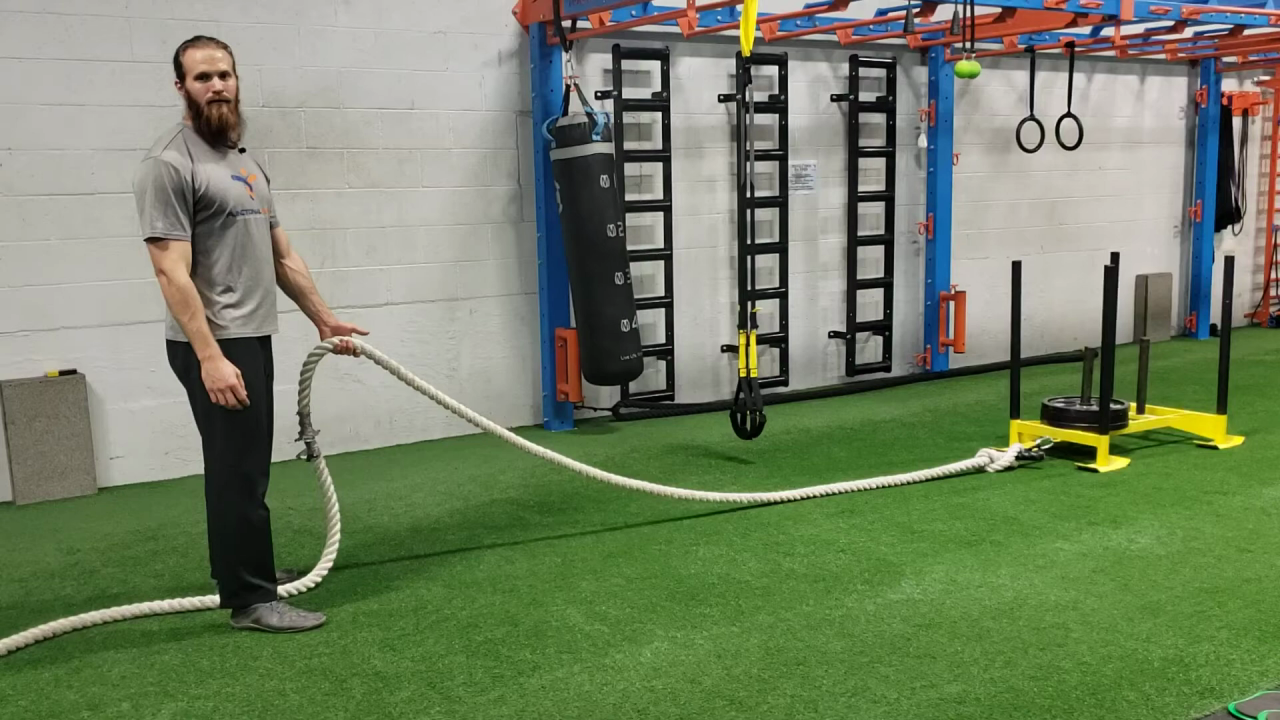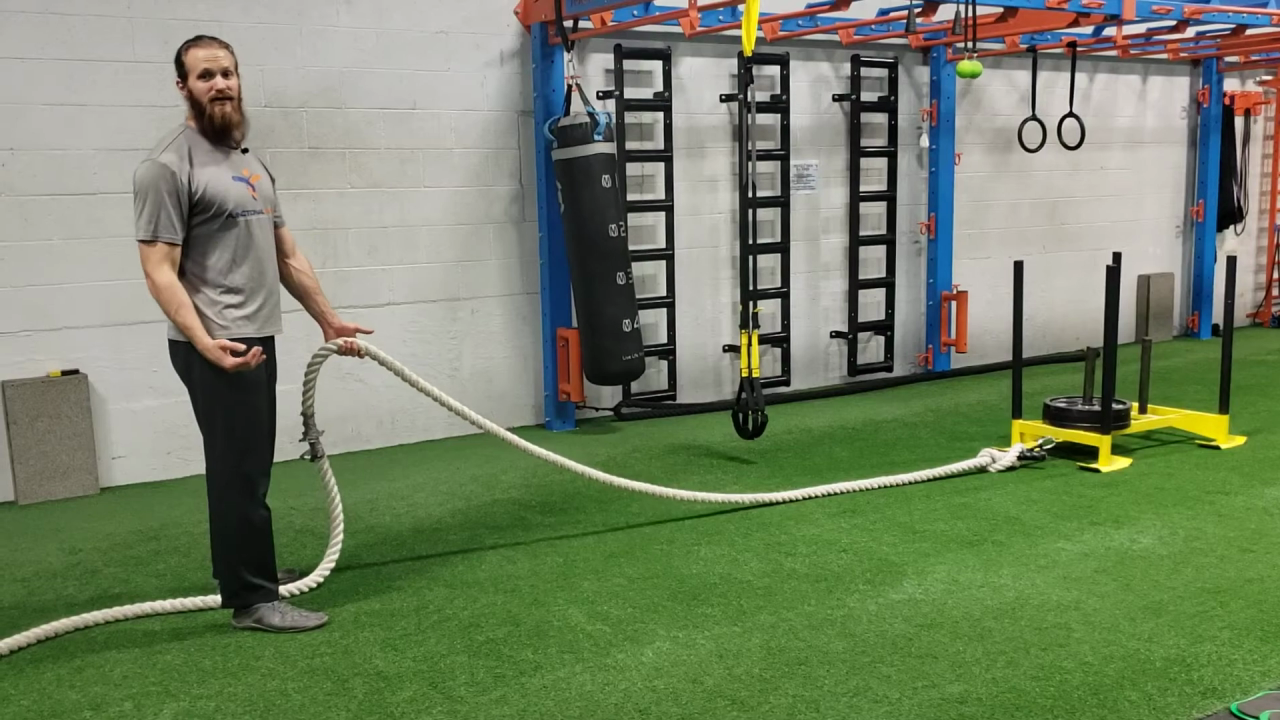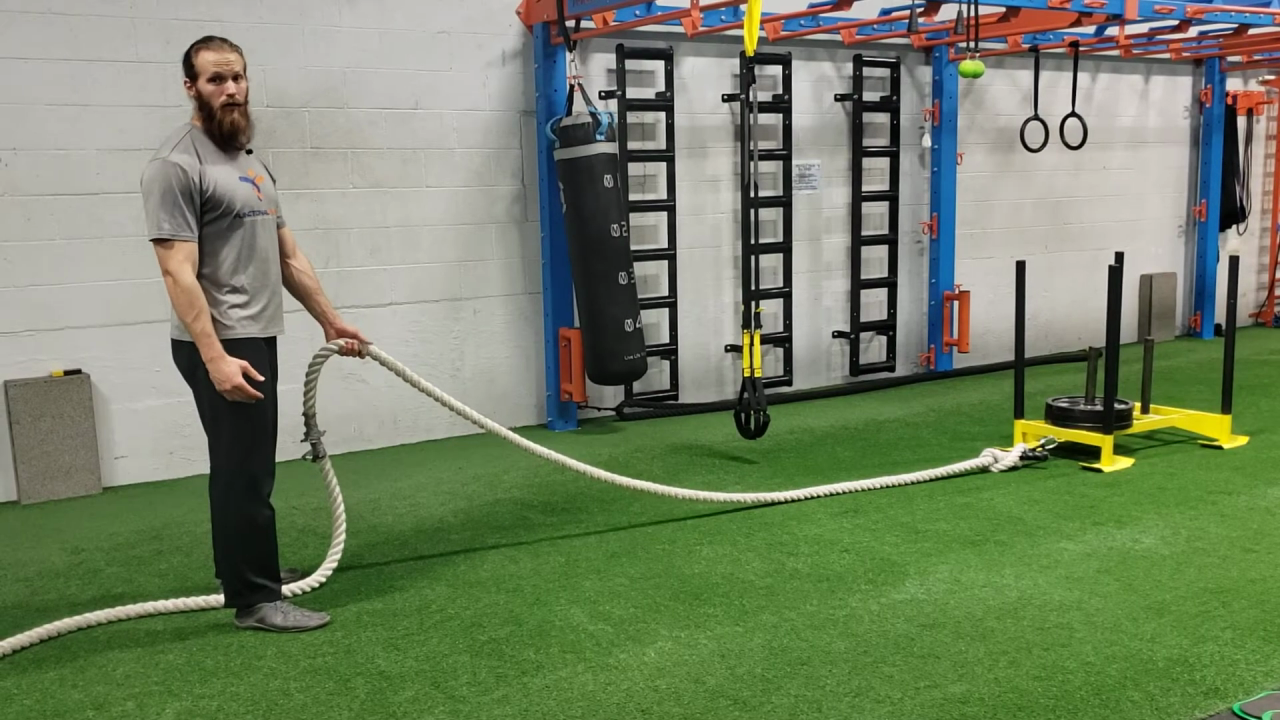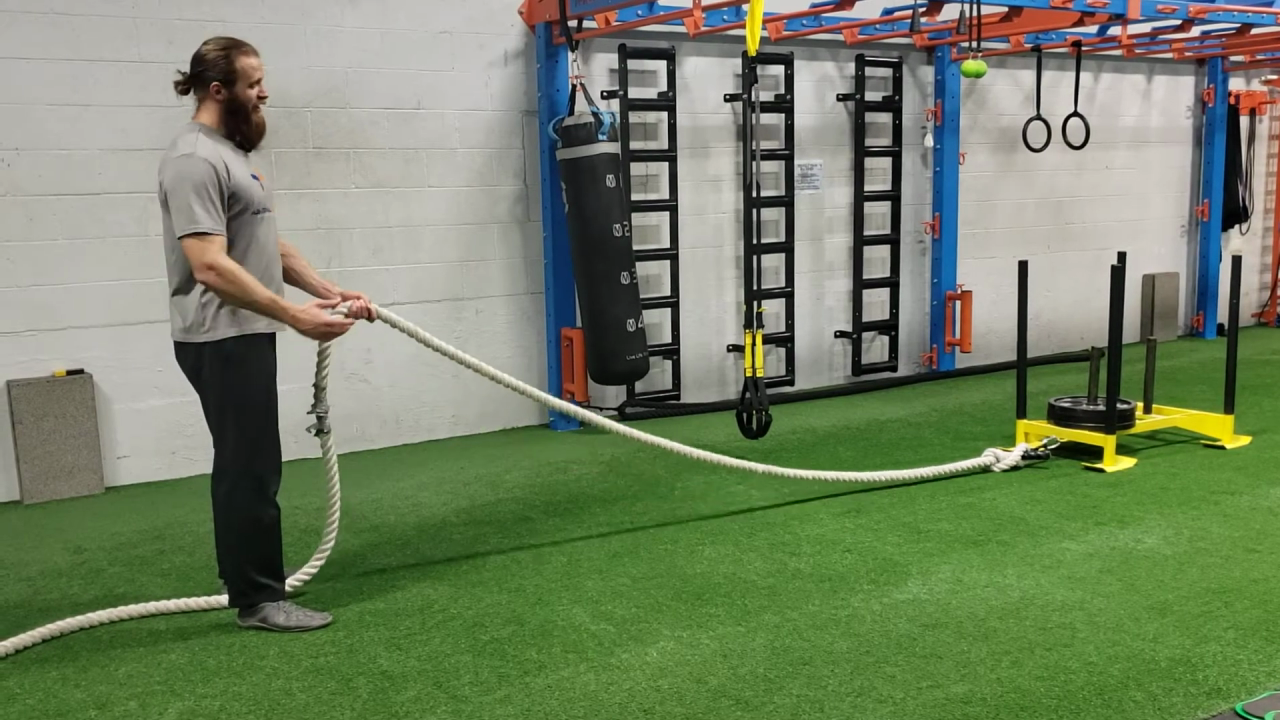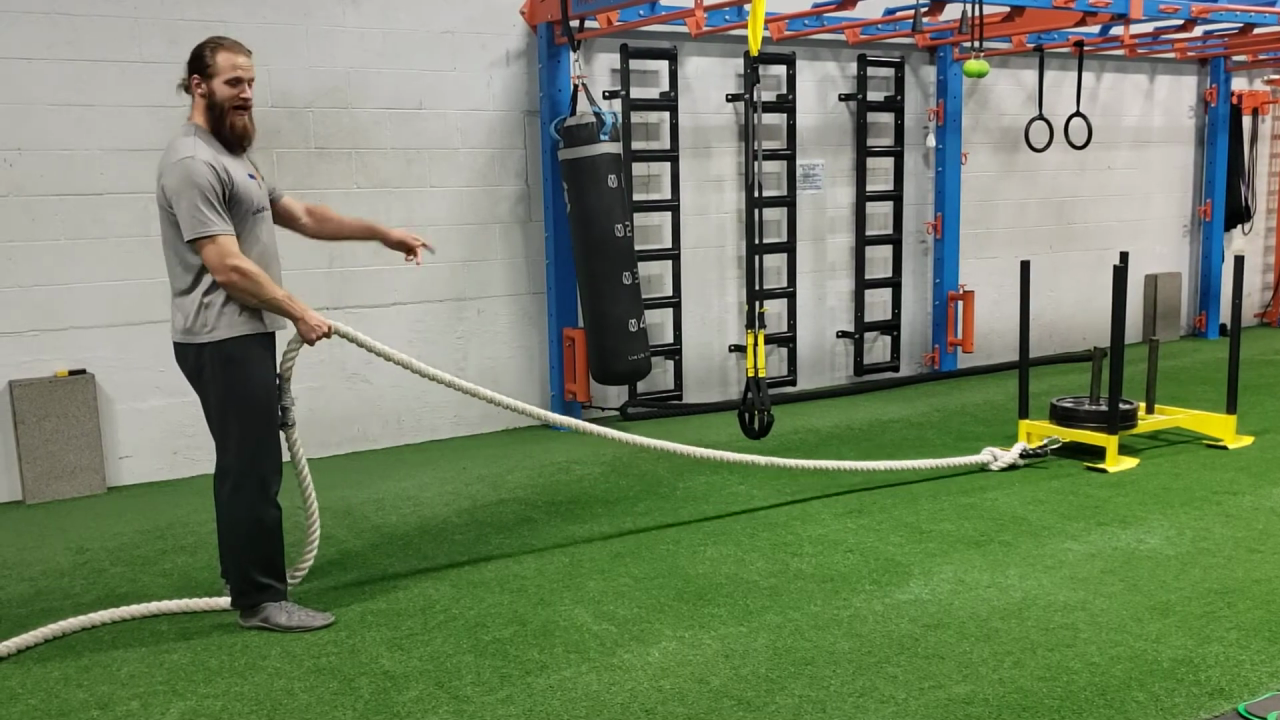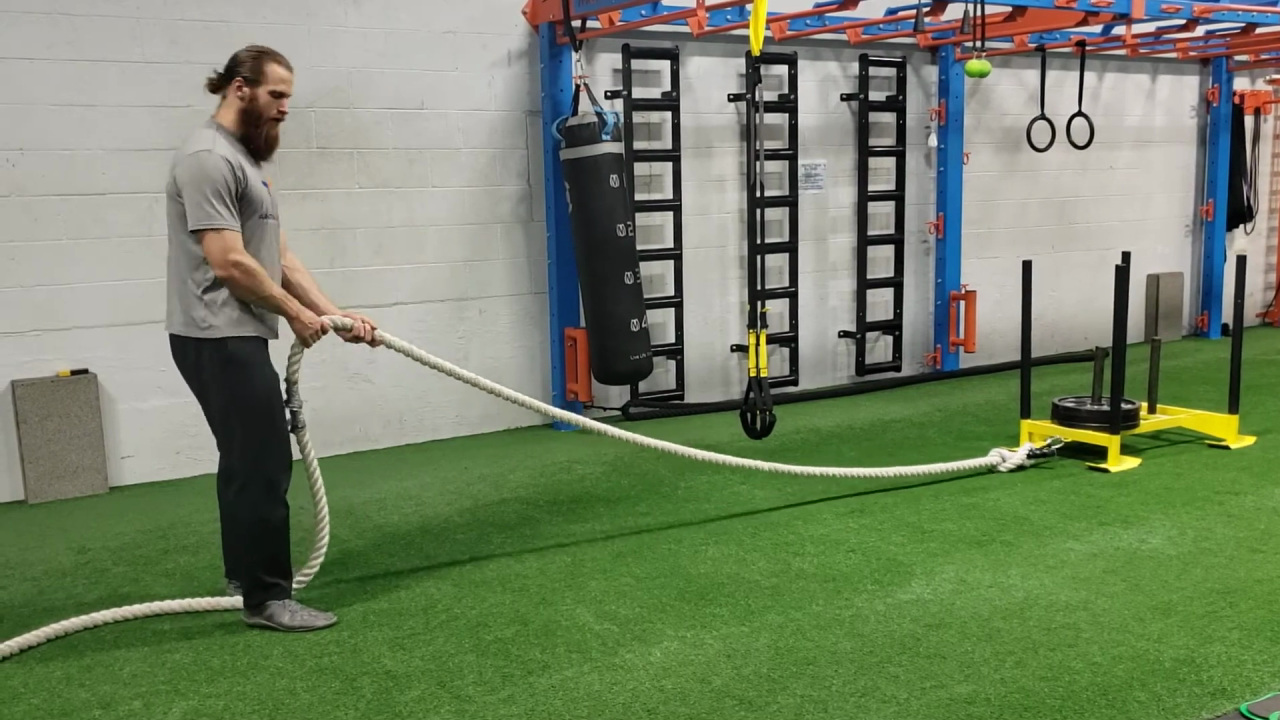
dt=0.7s
person 1, frame 1
left shoulder: (244, 161)
right shoulder: (170, 163)
left elbow: (281, 255)
right elbow: (173, 271)
left wrist: (324, 318)
right wrist: (210, 356)
left hip: (252, 336)
right hip: (213, 345)
left knee: (244, 465)
right knee: (238, 469)
left ankle: (239, 569)
right ankle: (250, 598)
person 1, frame 2
left shoulder: (251, 160)
right shoulder: (169, 166)
left elbow: (286, 254)
right elbow: (160, 271)
left wrist: (328, 319)
right wrist: (204, 343)
left hip: (257, 336)
right hip: (217, 345)
left knee: (248, 465)
right knee: (240, 469)
left ankle: (242, 568)
right ankle: (253, 599)
person 1, frame 3
left shoulder: (250, 160)
right shoulder: (177, 164)
left elbow: (287, 254)
right elbow: (179, 272)
left wrist: (330, 320)
right wrist: (215, 356)
left hip: (257, 337)
right hip: (220, 344)
left knee: (246, 464)
right knee: (245, 469)
left ankle: (244, 569)
right ankle: (254, 599)
person 1, frame 4
left shoulder: (229, 152)
right shoulder: (195, 160)
left elbow: (269, 248)
right elbow: (211, 266)
left wrist: (327, 290)
right wrist: (294, 314)
left hip: (242, 336)
right hip: (223, 340)
left knee: (242, 463)
right knee: (252, 467)
left ankle: (245, 570)
right ankle: (258, 598)
person 1, frame 5
left shoulder: (232, 157)
right shoulder: (191, 163)
left elbow: (303, 216)
right elbow: (228, 268)
left wrist: (382, 232)
right wrist: (300, 313)
left hip: (241, 337)
right hip: (224, 342)
left knee: (244, 465)
right knee: (254, 469)
left ankle: (244, 576)
right ankle: (260, 598)
person 1, frame 6
left shoulder: (243, 159)
right shoulder: (208, 158)
left elbow: (279, 259)
right elbow: (229, 263)
left wrist: (334, 313)
right wrist: (295, 314)
left hip: (235, 337)
right hip: (219, 340)
left knee: (248, 462)
right knee: (262, 465)
left ankle: (246, 574)
right ankle: (266, 596)
